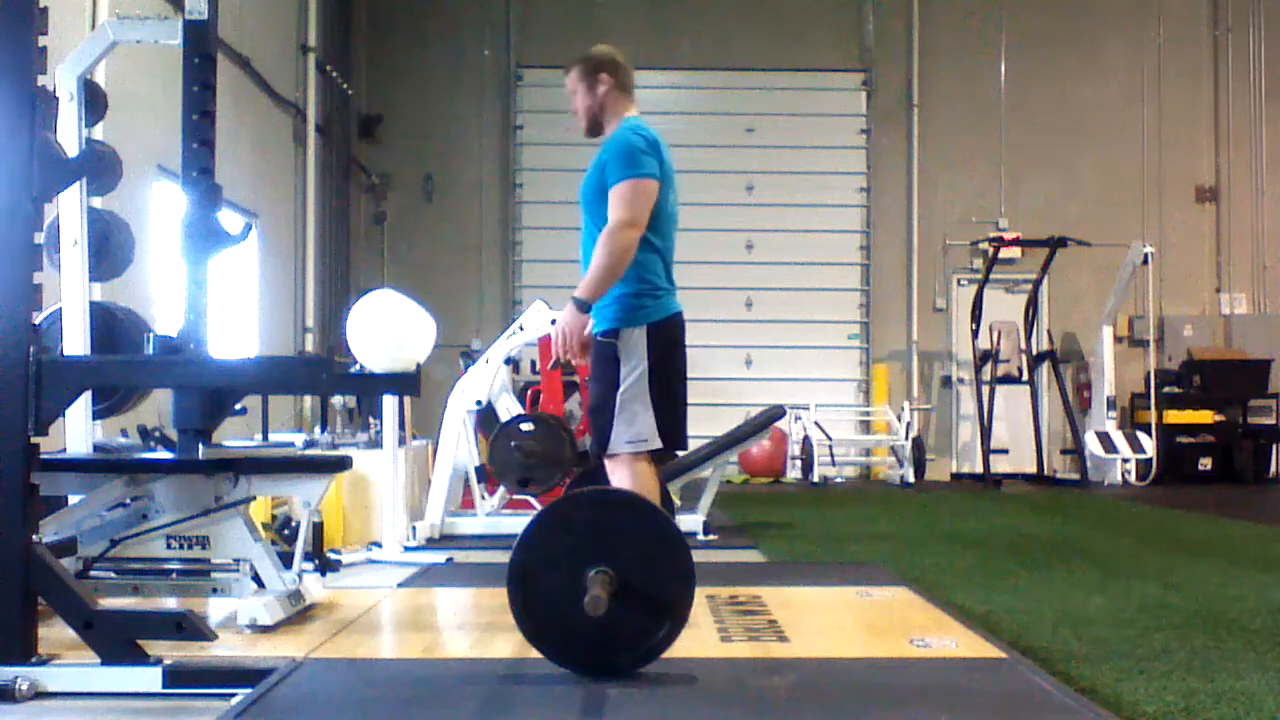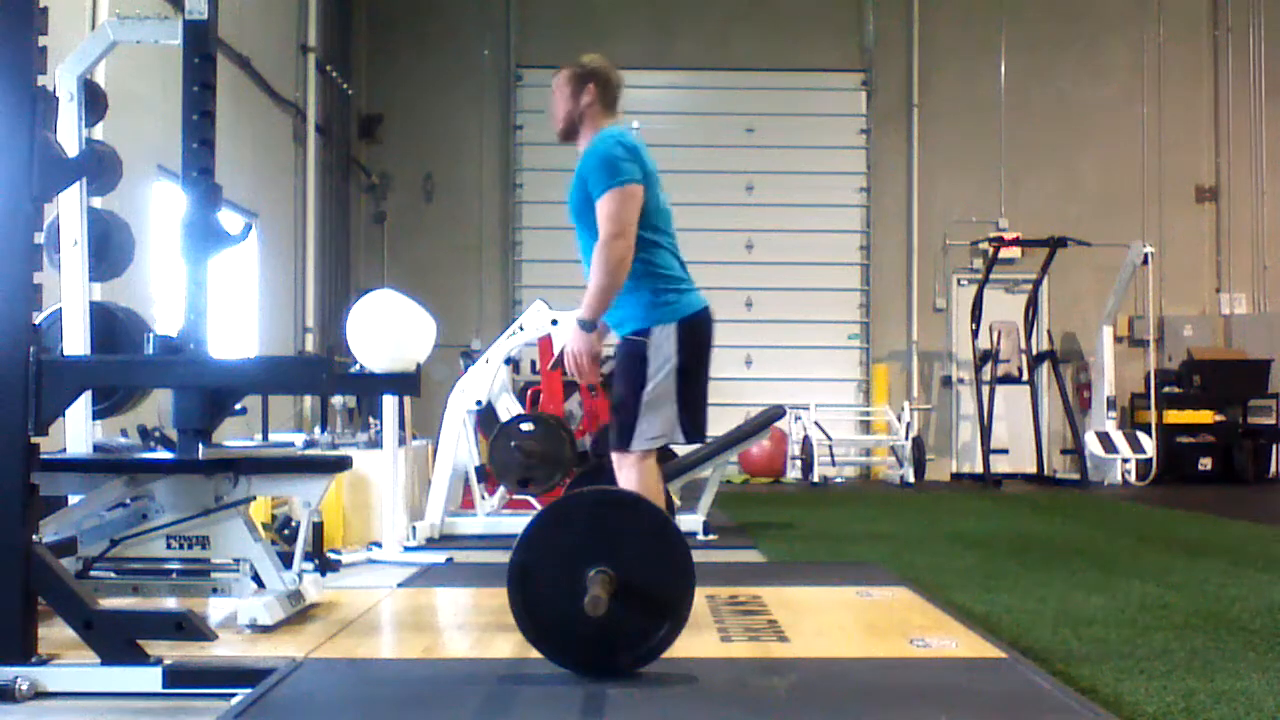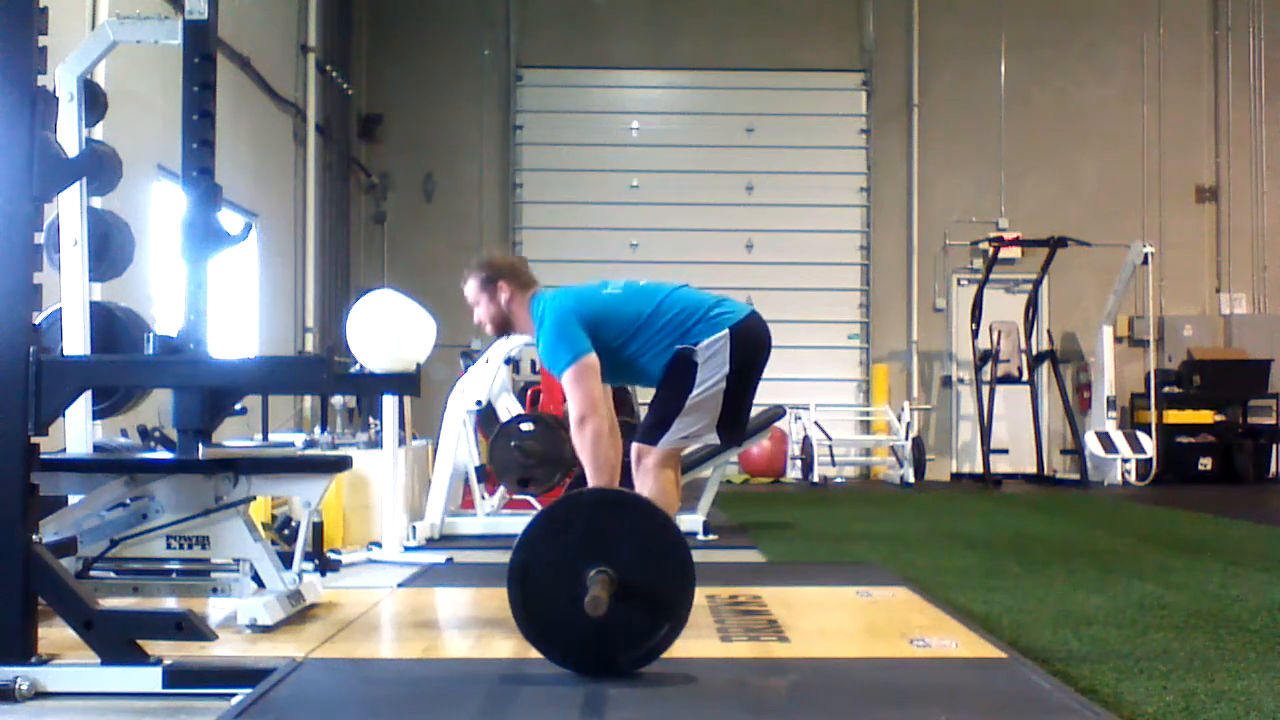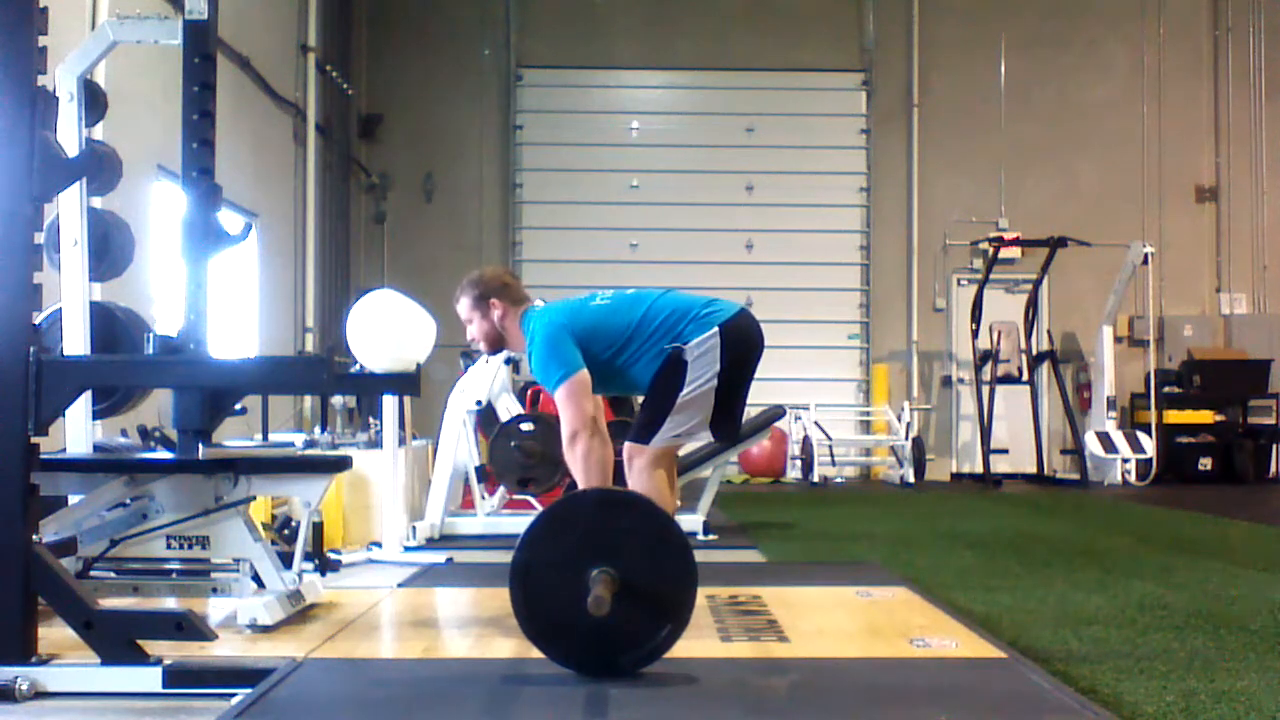
dt=0.7s
person 1, frame 1
left shoulder: (629, 141)
right shoulder: (628, 145)
left elbow: (625, 231)
left wrist: (579, 305)
right wrist: (598, 319)
left hip: (635, 323)
right hip: (636, 319)
left knee: (624, 452)
right knee: (631, 451)
person 1, frame 2
left shoulder: (606, 150)
right shoulder: (607, 151)
left elbow: (618, 241)
left wrist: (586, 325)
right wrist: (597, 326)
left hip: (663, 323)
right hip: (662, 321)
left knee: (632, 451)
right knee: (632, 450)
person 1, frame 3
left shoulder: (555, 319)
right shoulder: (560, 307)
left elbow: (587, 421)
right elbow: (603, 420)
left hip: (722, 339)
right hip: (732, 334)
left knee: (650, 455)
right knee: (657, 454)
person 1, frame 4
left shoulder: (546, 334)
right shoulder: (553, 322)
left elbow: (578, 436)
right elbow: (594, 433)
left hip: (713, 338)
right hip: (728, 330)
left knee: (641, 455)
right knee: (654, 454)
